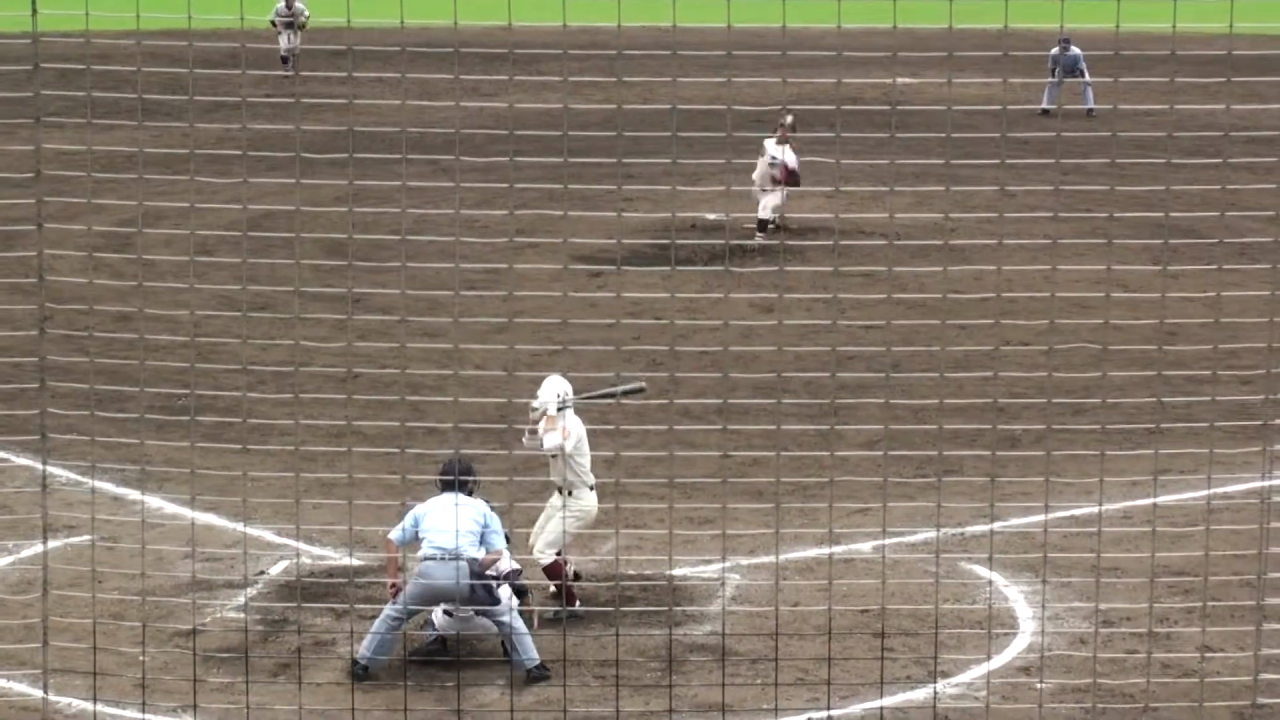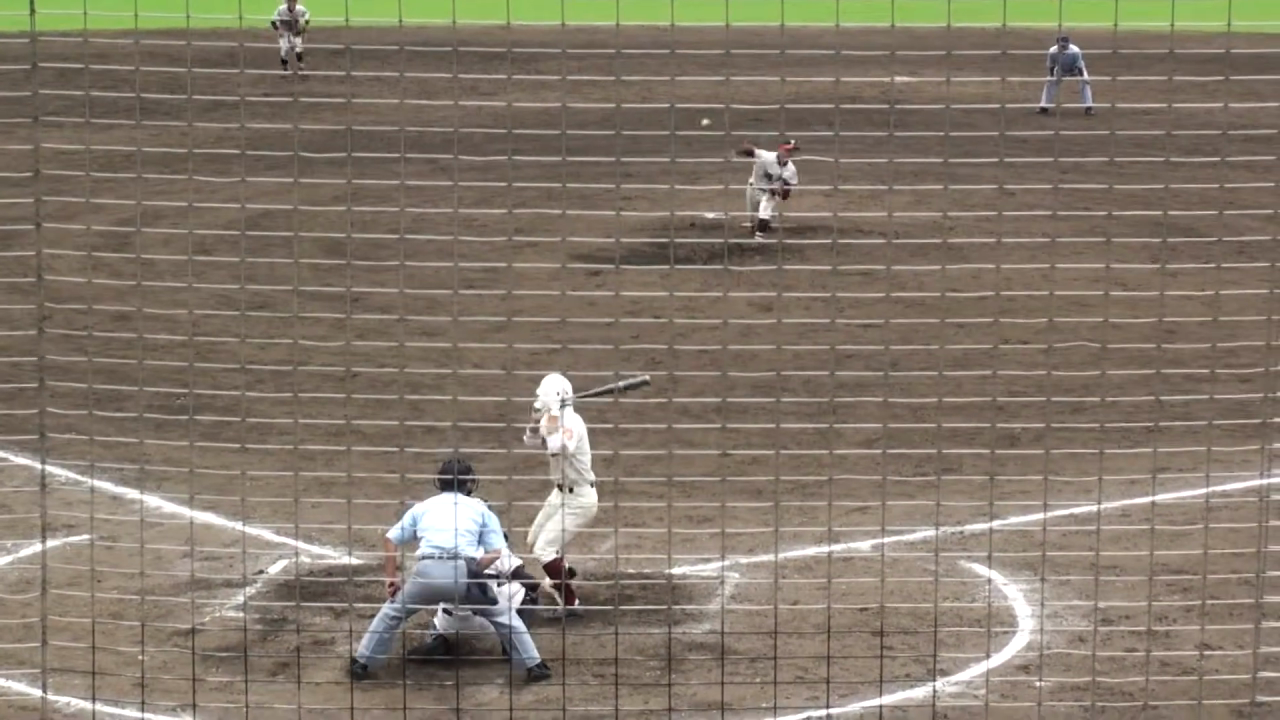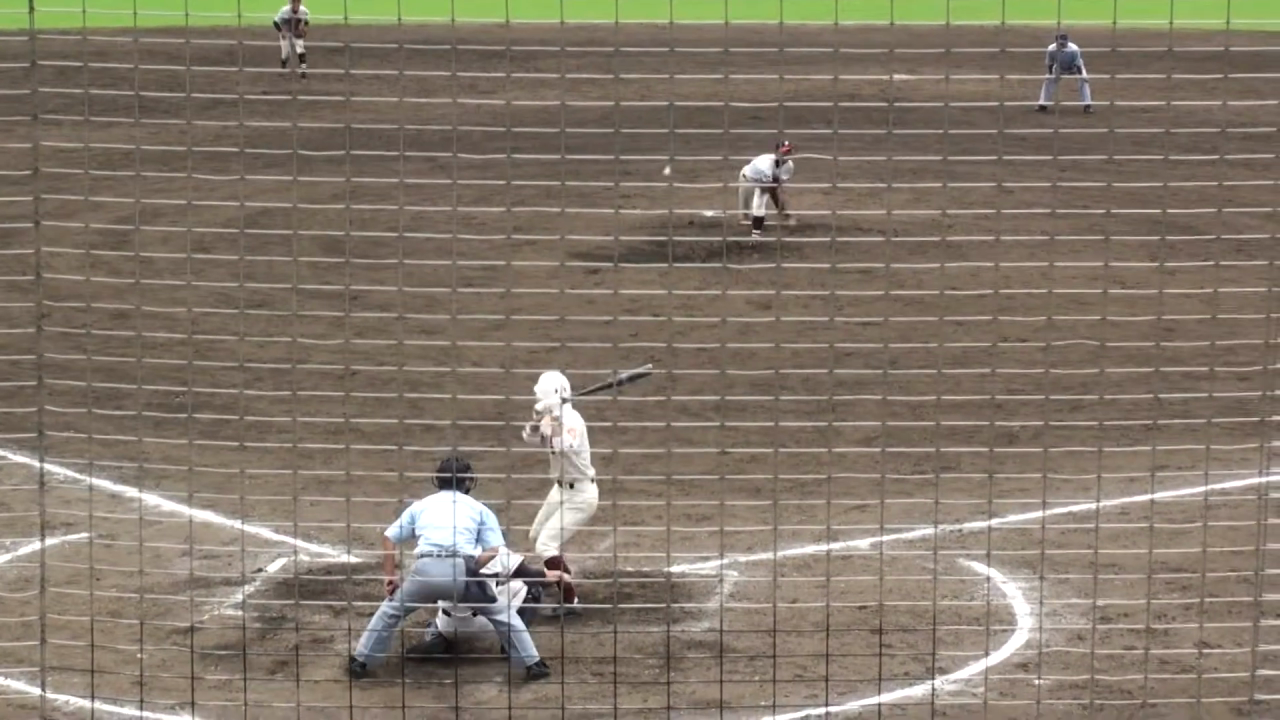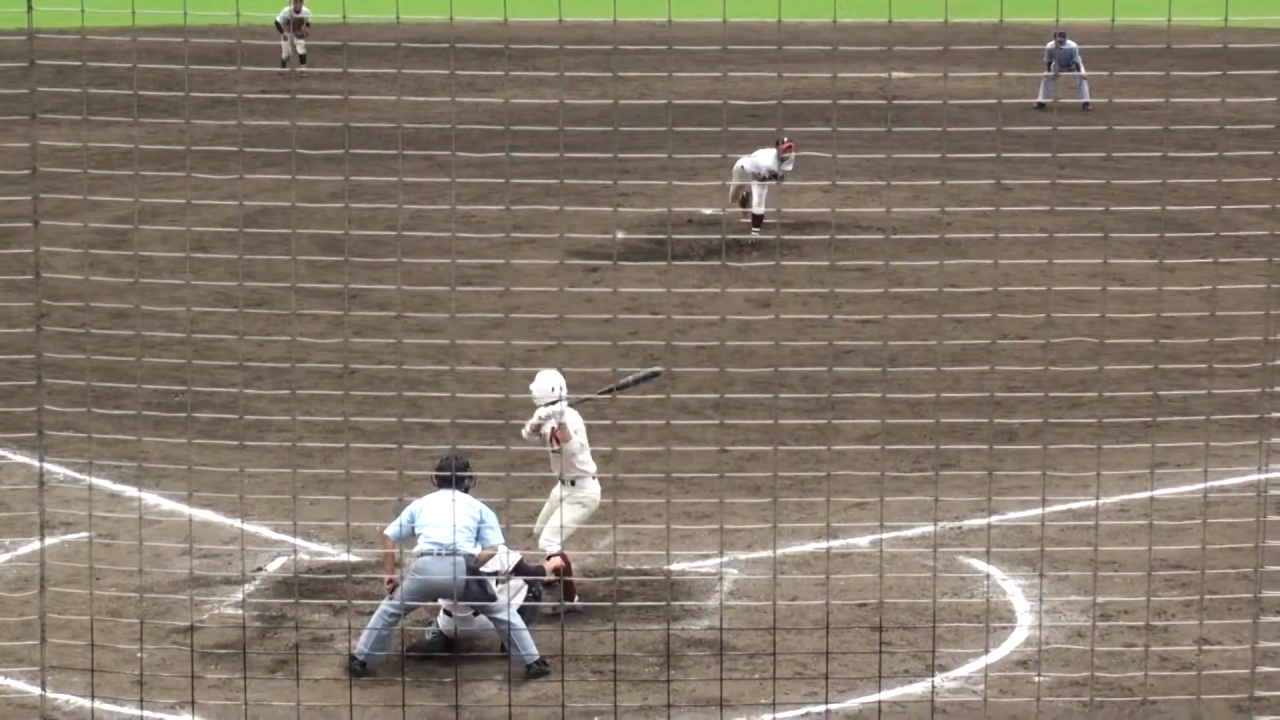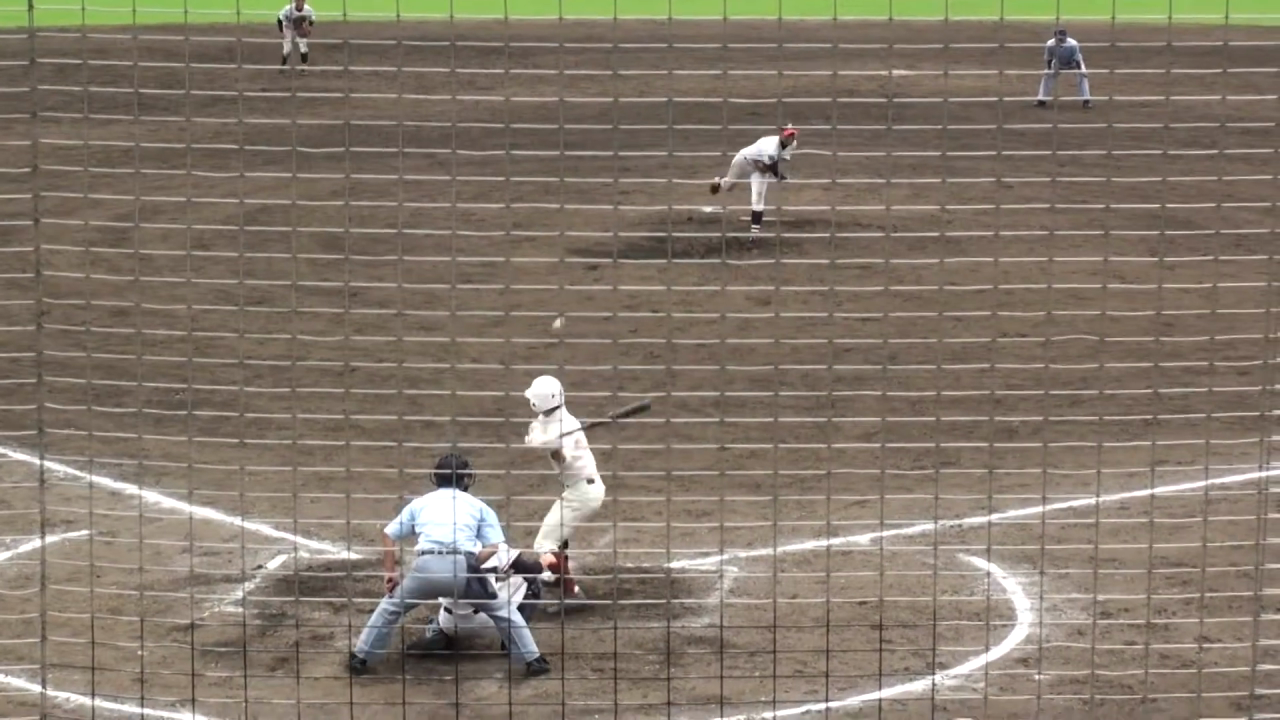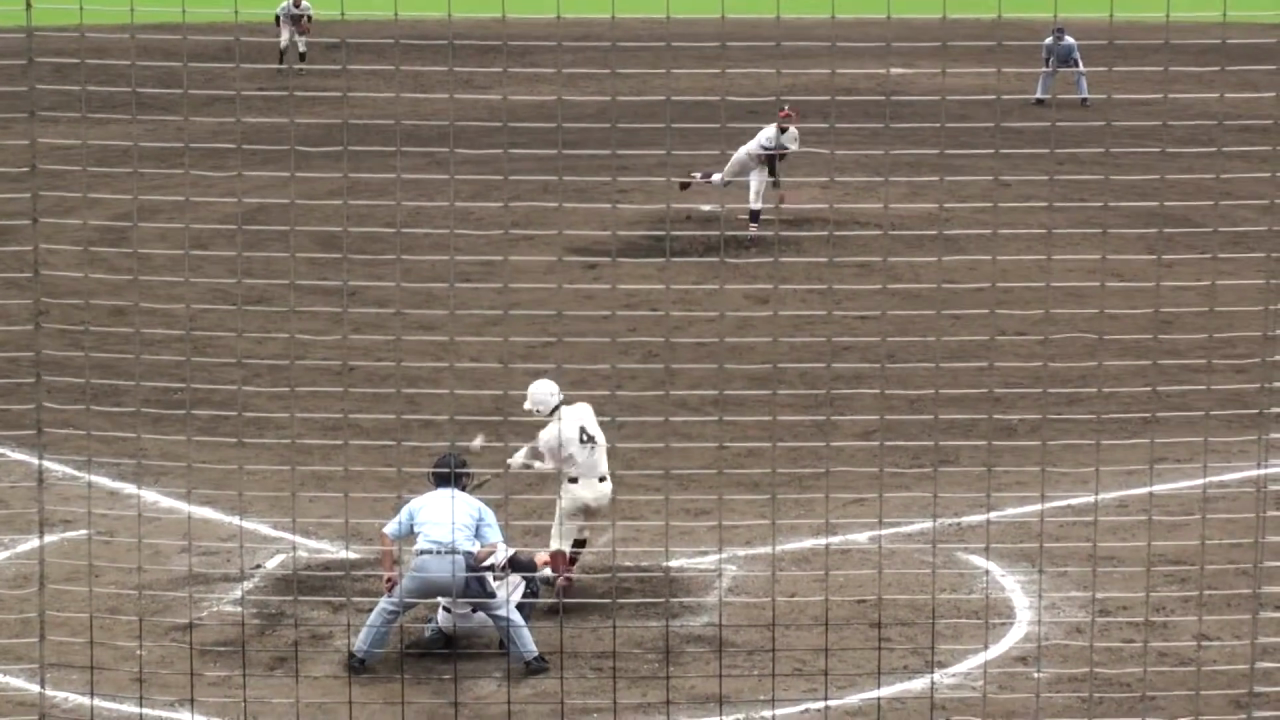
dt=0.1s
person 1, frame 1
left shoulder: (570, 423)
right shoulder: (554, 419)
left elbow: (551, 446)
right elbow: (531, 442)
left wrist: (550, 414)
right wrist: (535, 418)
left hip: (579, 502)
right hip: (562, 495)
left knee: (542, 552)
right knee: (537, 542)
left ankle: (571, 606)
right ankle: (567, 575)
person 1, frame 2
left shoulder: (572, 421)
right shoulder: (555, 418)
left elbow: (556, 446)
right elbow: (531, 440)
left wrist: (553, 414)
right wrist: (537, 417)
left hip: (579, 499)
right hip: (561, 493)
left knee: (543, 549)
right knee: (535, 539)
left ankle: (571, 604)
right ankle: (563, 571)
person 1, frame 3
left shoulder: (571, 418)
right shoulder: (550, 415)
left elbow: (565, 447)
right elbow: (530, 437)
left wrist: (556, 417)
right wrist: (538, 418)
left hip: (580, 495)
right hip: (561, 488)
left knee: (546, 545)
right knee: (537, 535)
left ankle: (570, 602)
right ankle: (560, 573)
person 1, frame 4
left shoulder: (570, 417)
right shoulder: (547, 414)
left elbow: (573, 450)
right elbow: (529, 435)
left wrist: (561, 422)
right wrist: (539, 419)
left hip: (582, 491)
right hip: (565, 486)
left knee: (549, 542)
right knee: (541, 531)
left ankle: (571, 600)
right ankle: (559, 571)
person 1, frame 5
left shoulder: (566, 424)
left elbow: (569, 463)
right elbow: (532, 439)
left wrist: (552, 444)
right wrist: (539, 441)
left hip: (580, 493)
right hip: (585, 490)
left knee: (544, 545)
right knee: (556, 533)
left ankle: (571, 592)
right ankle: (559, 574)
person 1, frame 6
left shoulder: (548, 436)
right shoulder: (584, 409)
left elbow: (555, 466)
left wrist: (524, 461)
left hip: (575, 491)
right hip: (602, 488)
left knee: (560, 541)
right knee: (581, 530)
left ankle: (561, 579)
right ankle: (564, 574)
person 2, frame 1
left shoulder: (423, 507)
right shoulder: (482, 510)
left elbow: (392, 540)
right elbow: (497, 553)
left wrist: (393, 578)
left hip: (428, 573)
right hip: (464, 572)
left knee: (394, 612)
right knee: (504, 614)
left ankle: (363, 664)
right ankle: (533, 666)
person 2, frame 2
left shoulder: (422, 507)
right shoulder: (481, 510)
left elbow: (390, 539)
right elbow: (496, 552)
left wrist: (391, 577)
left hip: (426, 571)
right hip: (463, 572)
left knee: (393, 611)
right knee: (502, 613)
left ankle: (361, 663)
right ankle: (534, 665)
person 2, frame 3
left shoulder: (420, 505)
right shoulder: (479, 509)
left elbow: (389, 538)
right elbow: (494, 550)
left wrist: (390, 575)
left hip: (425, 569)
right hip: (461, 570)
left knee: (392, 610)
right knee: (501, 612)
left ankle: (361, 662)
right ankle: (532, 664)
person 2, frame 4
left shoulder: (419, 504)
right shoulder: (478, 507)
left elbow: (388, 536)
right elbow: (493, 549)
left wrist: (390, 574)
left hip: (425, 568)
right hip: (462, 569)
left knee: (392, 608)
right knee: (500, 610)
left ankle: (360, 660)
right ankle: (533, 662)
person 2, frame 5
left shoulder: (419, 503)
right shoulder: (479, 506)
left elbow: (388, 535)
right elbow: (494, 547)
left wrist: (390, 572)
left hip: (425, 566)
right hip: (462, 567)
left knee: (391, 606)
right knee: (501, 608)
left ankle: (360, 658)
right ankle: (533, 660)
person 2, frame 6
left shoulder: (417, 503)
right shoulder: (477, 505)
left elbow: (387, 535)
right elbow: (493, 547)
left wrist: (389, 571)
left hip: (424, 566)
right hip: (461, 567)
left knee: (390, 605)
right knee: (500, 607)
left ankle: (359, 658)
right ankle: (532, 659)
